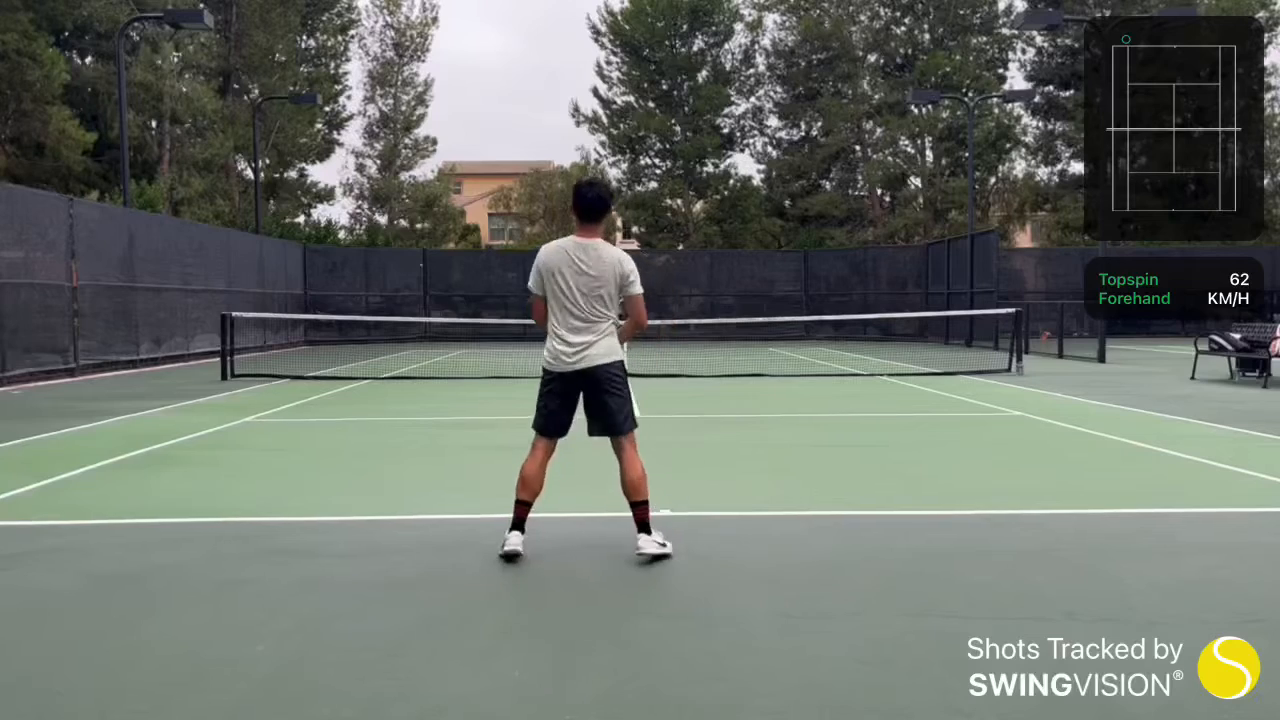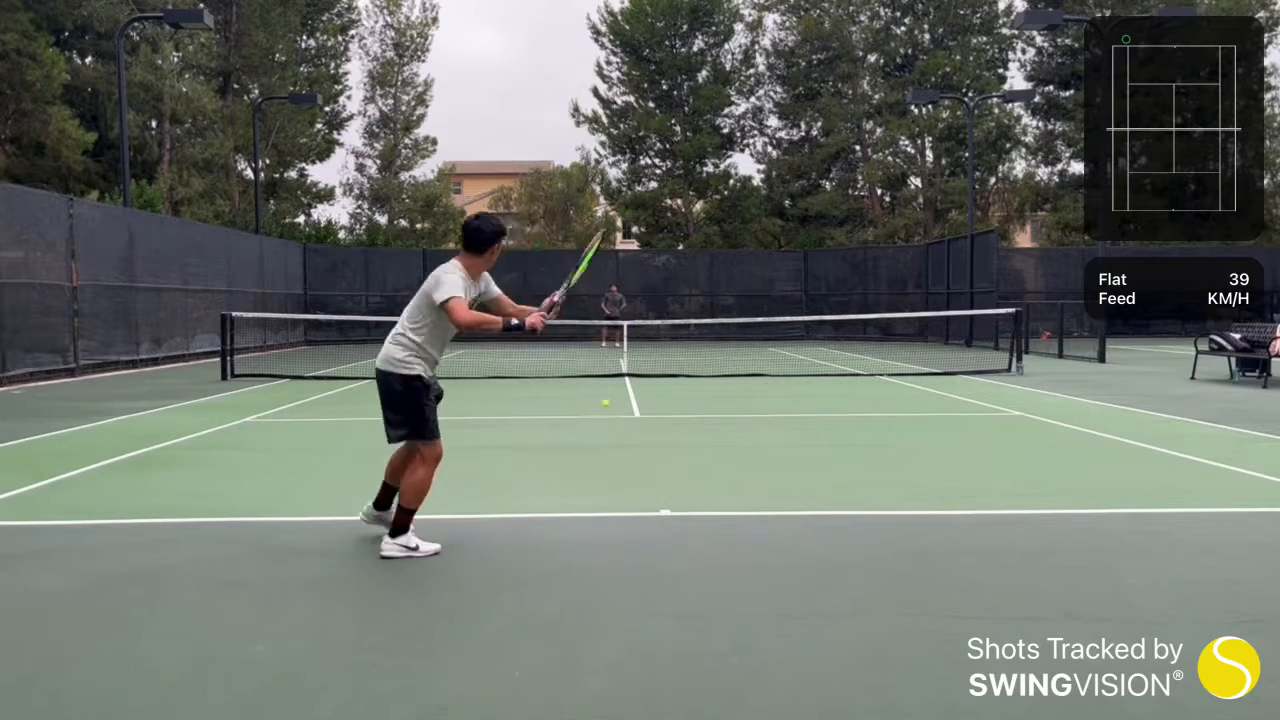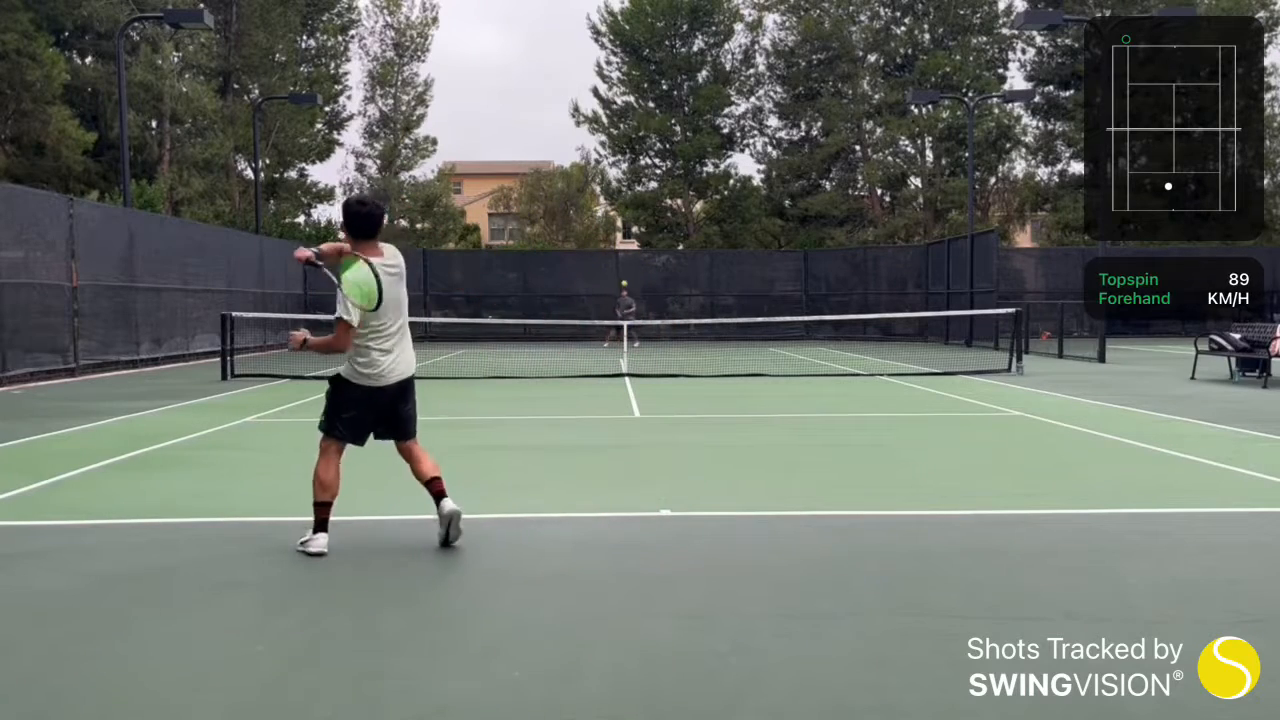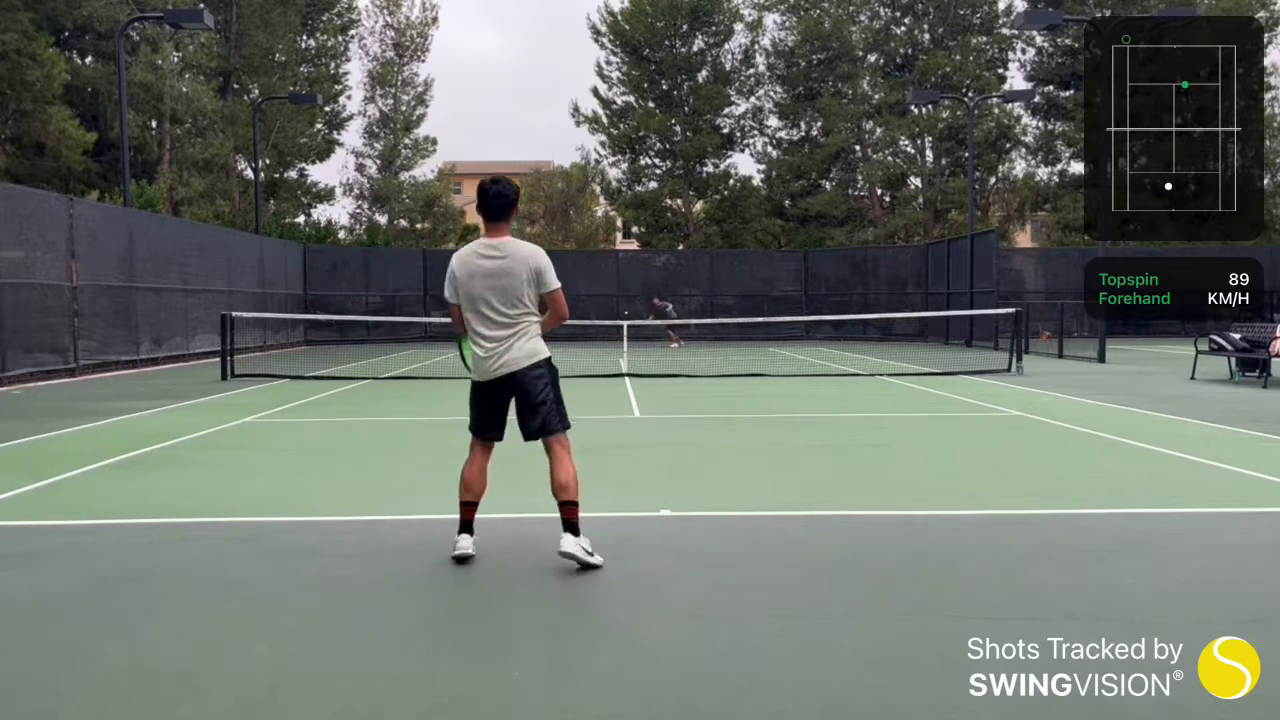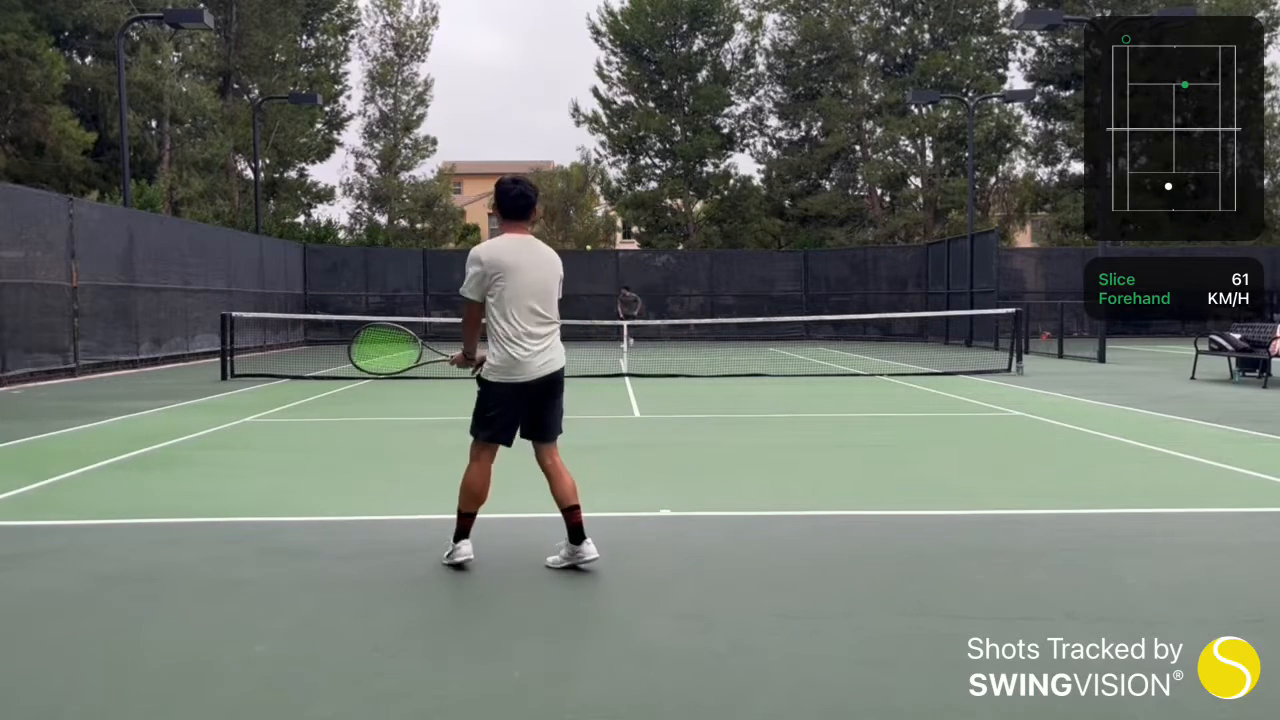
dt=1s
person 1, frame 1
left shoulder: (548, 254)
right shoulder: (620, 260)
left elbow: (540, 315)
right elbow: (639, 320)
left hip: (558, 364)
right hip: (604, 363)
left knee: (541, 447)
right knee: (626, 446)
left ankle: (515, 533)
right ankle: (645, 534)
person 1, frame 2
left shoulder: (479, 278)
right shoulder: (450, 278)
left elbow: (510, 309)
right elbow: (463, 319)
left wrist: (537, 312)
right wrist: (518, 324)
left hip: (407, 368)
right hip: (402, 369)
left knee: (417, 446)
right knee: (428, 453)
left ankle: (380, 507)
right ankle: (396, 537)
person 1, frame 3
right shoulder: (394, 255)
left elbow: (343, 343)
right elbow: (344, 248)
left wrist: (306, 343)
right wrist: (312, 251)
left hip: (363, 379)
right hip: (402, 373)
left knee: (330, 450)
right knee: (410, 447)
left ankle: (319, 533)
right ankle: (444, 502)
person 1, frame 4
left shoulder: (460, 261)
right shoulder: (533, 255)
left elbow: (459, 323)
right elbow: (560, 313)
left hip: (486, 368)
right hip: (531, 362)
left knee: (479, 450)
right knee: (559, 447)
left ankle: (464, 536)
right ankle: (571, 536)
person 1, frame 5
left shoulder: (484, 253)
right shoulder: (550, 257)
left elbow: (473, 318)
left wrist: (467, 353)
left hip: (507, 372)
right hip: (550, 367)
left knee: (482, 452)
right knee: (547, 453)
left ankle: (460, 543)
right ankle: (579, 543)
